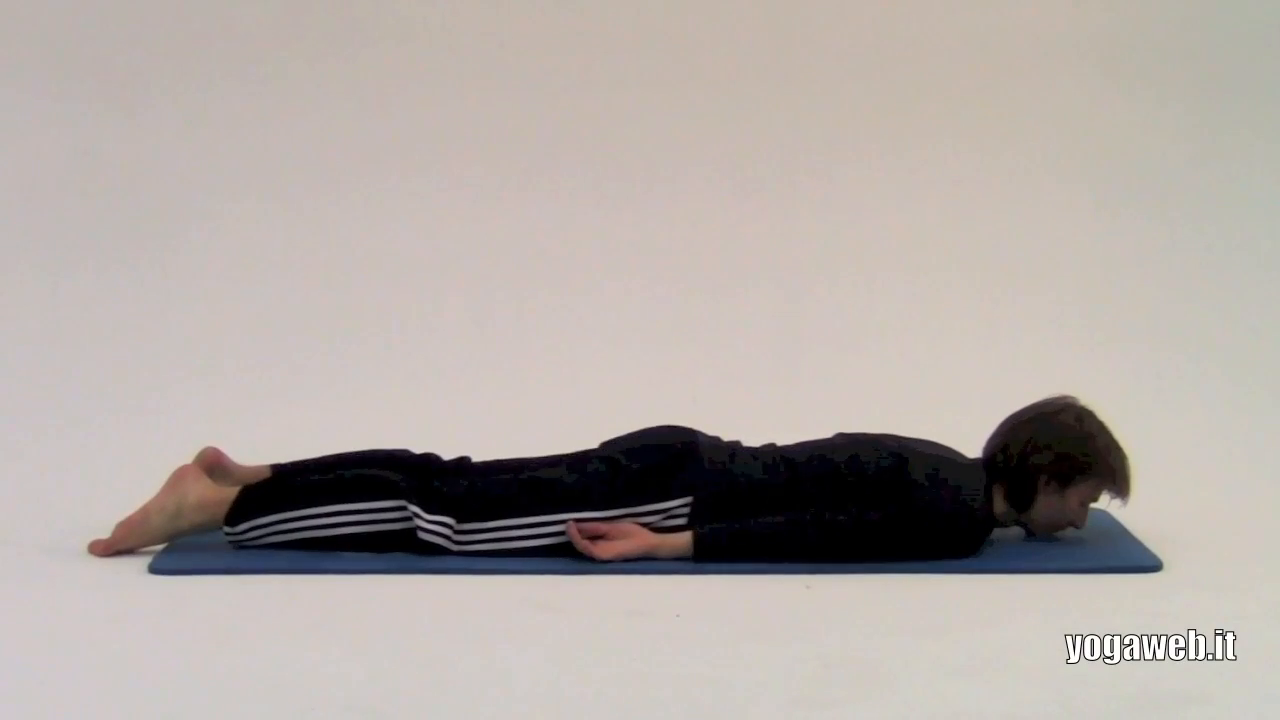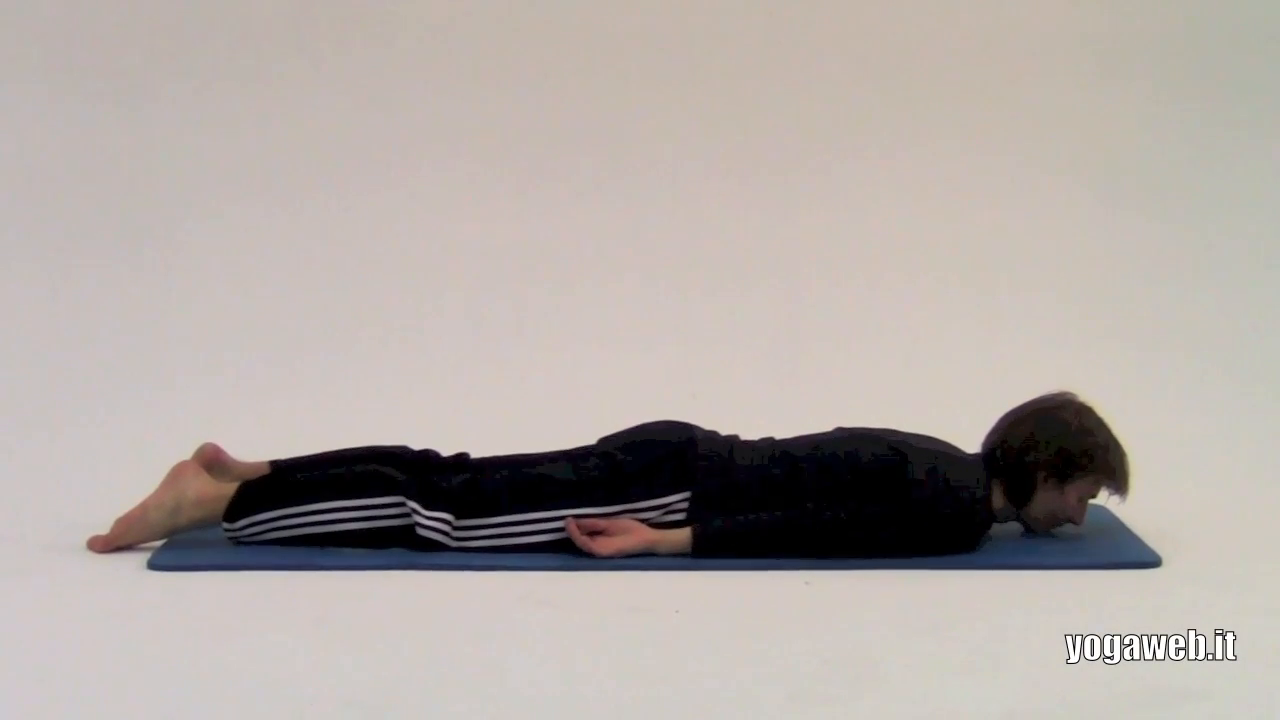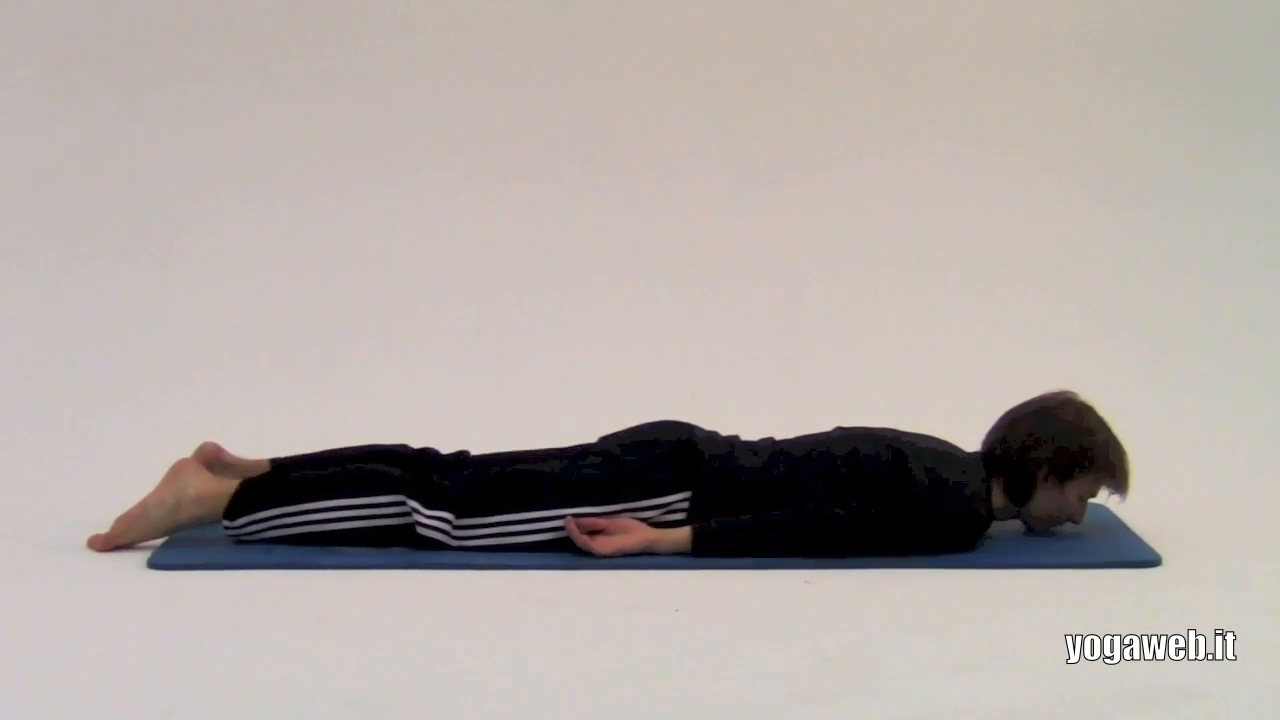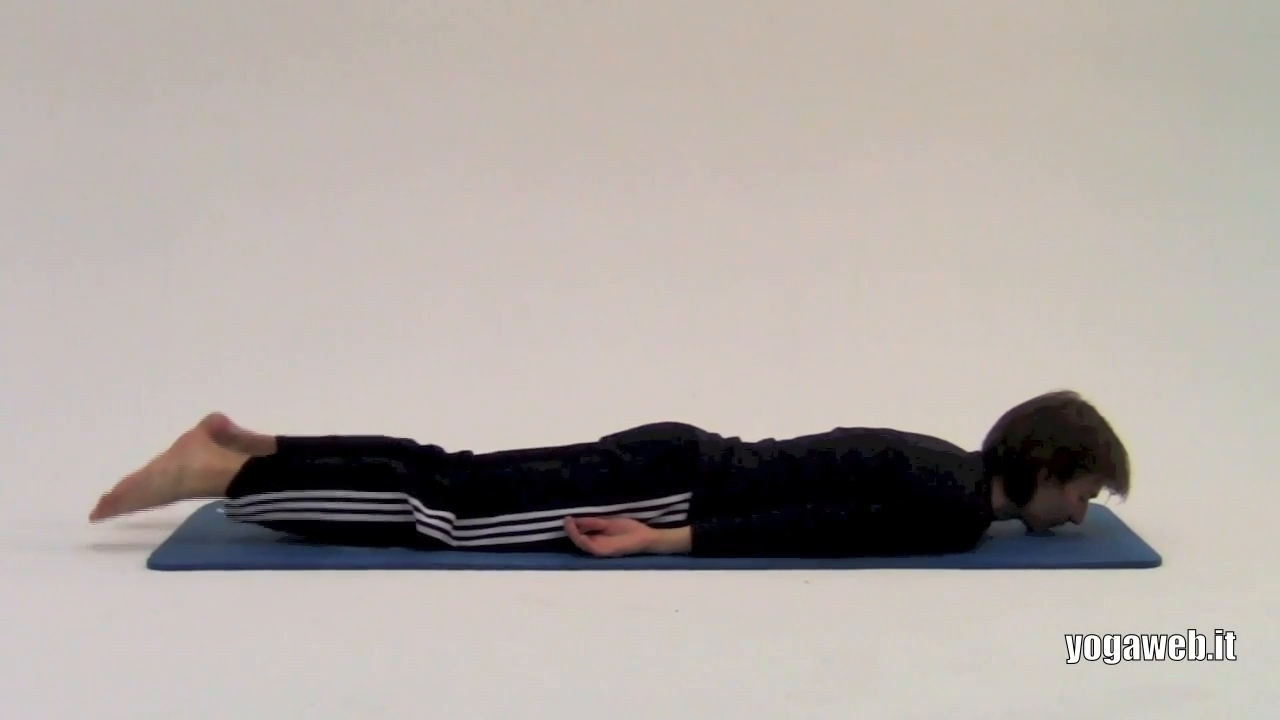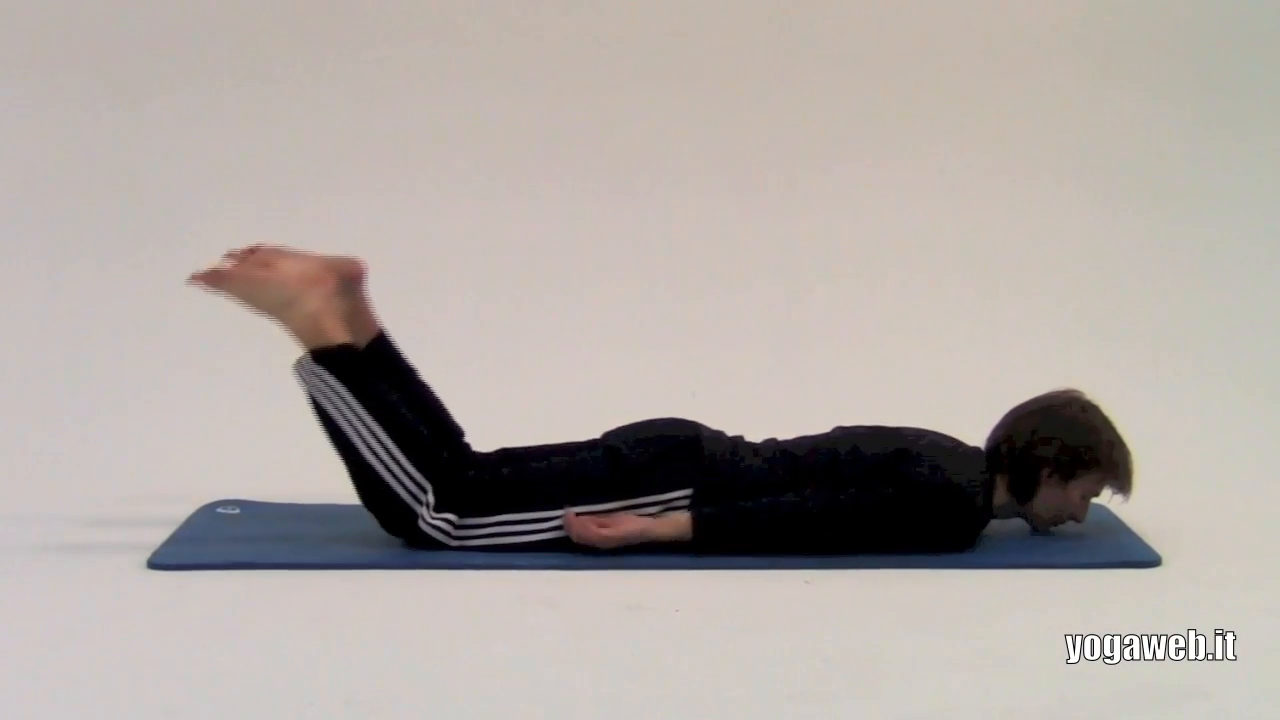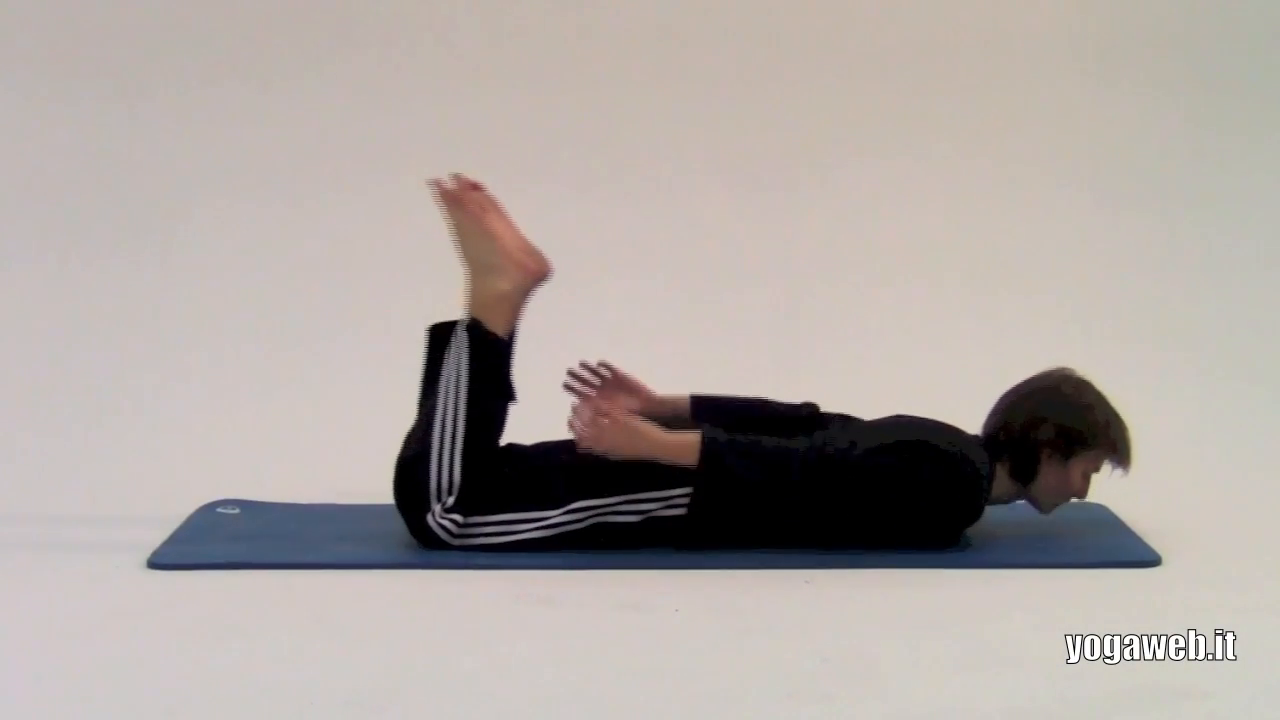
dt=0.7s
person 1, frame 1
left shoulder: (945, 468)
right shoulder: (961, 516)
right elbow: (813, 533)
right wrist: (670, 547)
left hip: (675, 465)
right hip: (677, 498)
left knee: (455, 484)
right knee: (450, 515)
left ankle: (250, 475)
right ankle: (222, 505)
person 1, frame 2
left shoulder: (944, 462)
right shoulder: (961, 512)
right elbow: (812, 529)
right wrist: (671, 542)
left hip: (674, 461)
right hip: (674, 491)
left knee: (453, 480)
right knee: (450, 511)
left ankle: (246, 473)
right ankle: (220, 500)
person 1, frame 3
left shoulder: (945, 464)
right shoulder: (960, 510)
right elbow: (813, 529)
right wrist: (671, 543)
left hip: (674, 461)
right hip: (675, 493)
left knee: (454, 480)
right knee: (448, 510)
left ankle: (246, 470)
right ankle: (219, 499)
person 1, frame 4
left shoulder: (945, 465)
right shoulder: (960, 512)
right elbow: (814, 529)
right wrist: (667, 543)
left hip: (674, 465)
right hip: (673, 493)
left knee: (449, 477)
right knee: (438, 507)
left ankle: (246, 446)
right ankle: (217, 471)
person 1, frame 5
left shoulder: (946, 462)
right shoulder: (956, 509)
right elbow: (808, 520)
right wrist: (660, 530)
left hip: (677, 458)
right hip: (673, 486)
left knee: (452, 471)
right knee: (437, 507)
left ankle: (344, 311)
right ankle: (319, 320)
person 1, frame 6
left shoulder: (947, 451)
right shoulder: (954, 490)
left elbow: (797, 424)
right elbow: (813, 477)
left wrist: (662, 410)
right wrist: (658, 443)
left hip: (675, 466)
right hip: (673, 490)
right knee: (434, 505)
left ankle: (500, 294)
right ankle: (494, 296)
